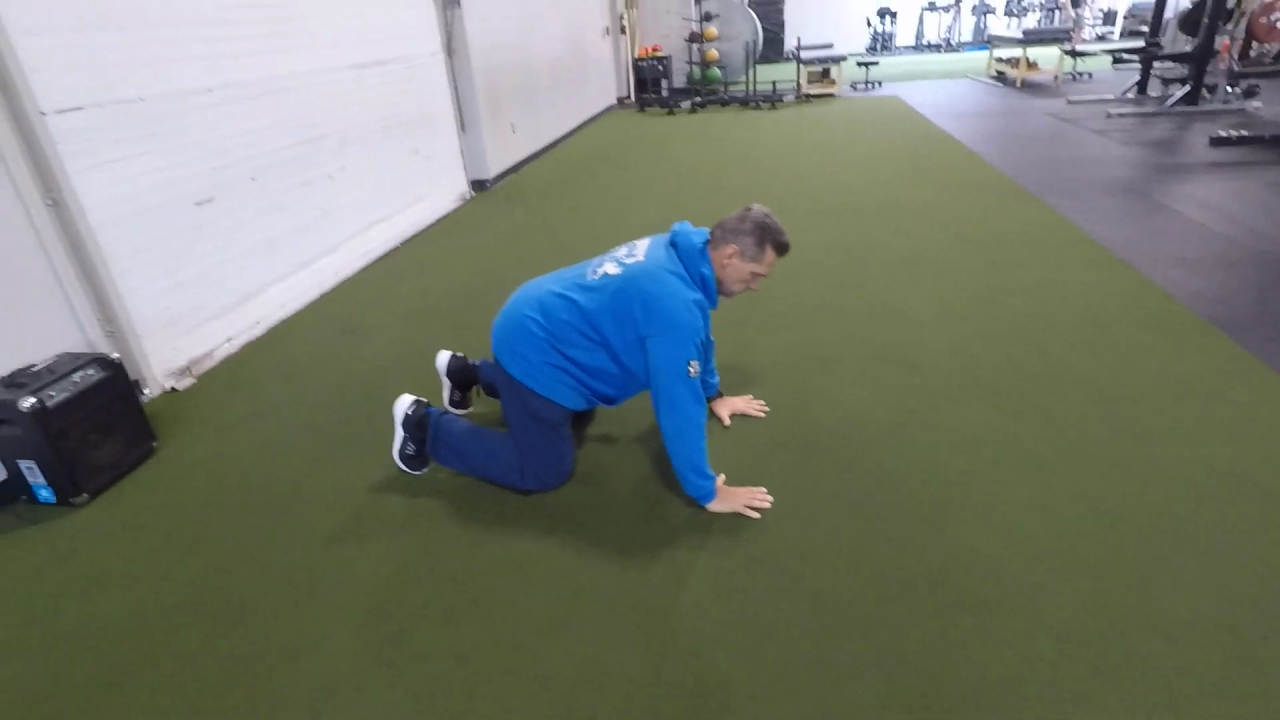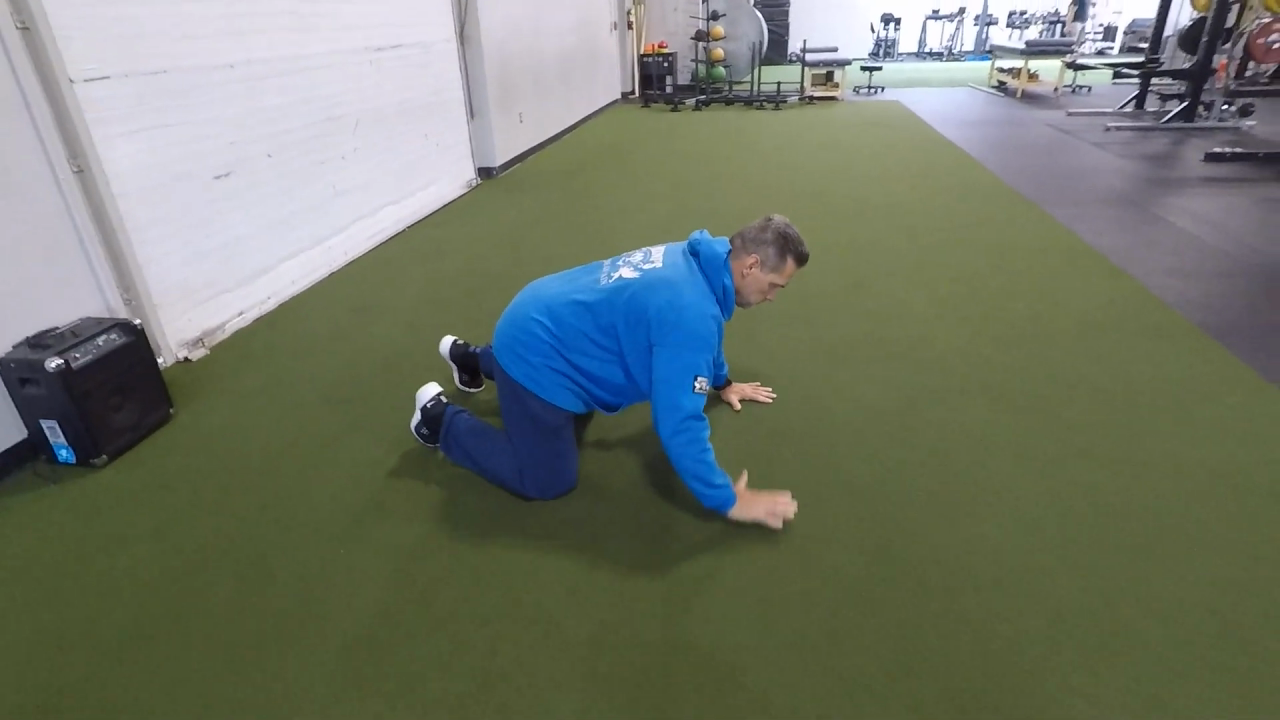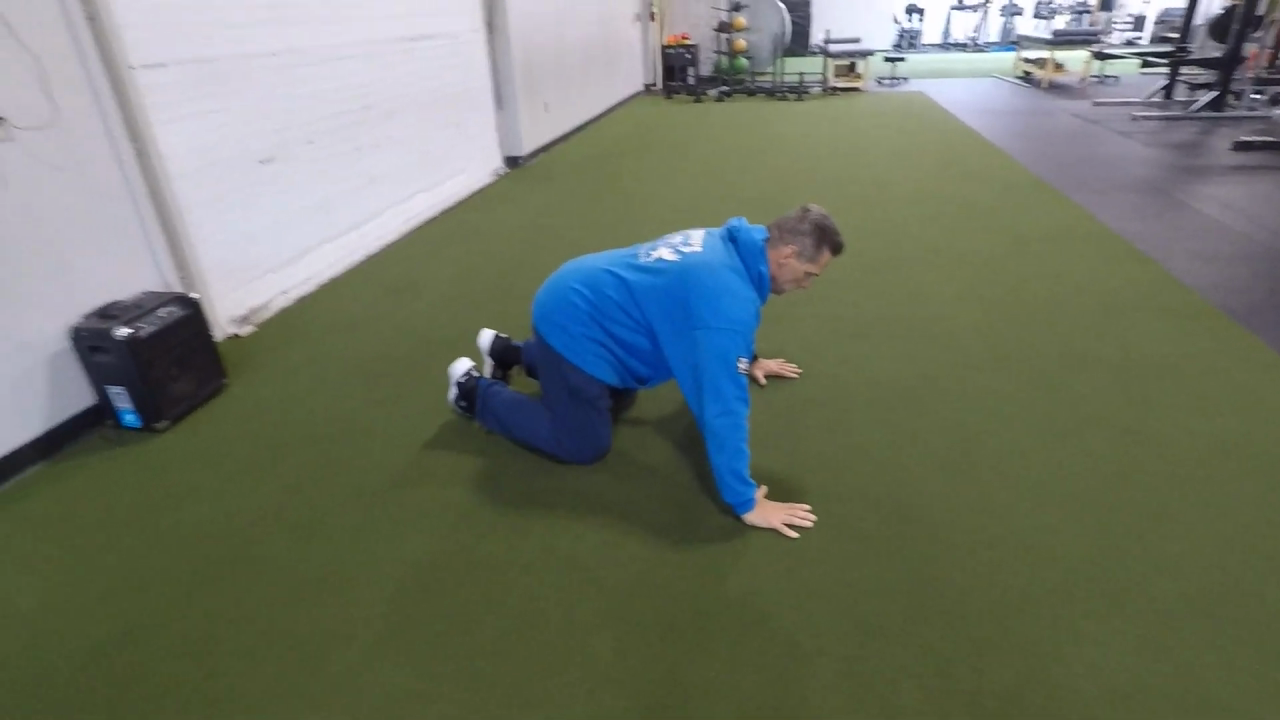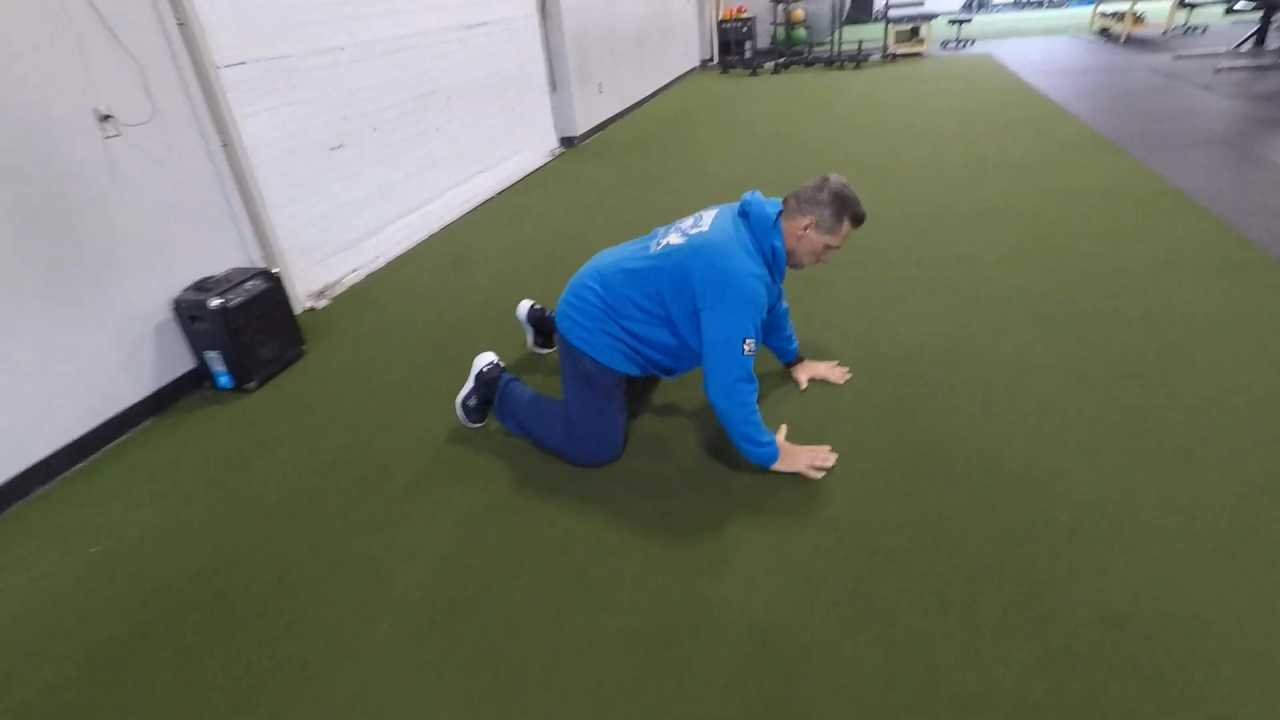
dt=0.7s
person 1, frame 1
left shoulder: (684, 252)
right shoulder: (675, 303)
left elbow: (697, 338)
right elbow: (680, 406)
left wrist: (713, 394)
right wrist: (707, 492)
left hip: (538, 323)
right hip: (533, 349)
left knee: (578, 416)
right knee: (546, 471)
left ankle: (468, 372)
right ankle: (425, 426)
person 1, frame 2
left shoulder: (696, 261)
right shoulder: (691, 312)
right elbow: (679, 423)
left wrist: (722, 382)
right wrist: (728, 500)
left hip: (537, 322)
right hip: (536, 356)
left knee: (575, 417)
right knee: (550, 481)
left ankle: (473, 358)
right ankle: (441, 419)
person 1, frame 3
left shoulder: (731, 246)
right shoulder: (730, 298)
right elbow: (723, 406)
left wrist: (748, 360)
right wrist: (745, 502)
left hip: (579, 297)
right hip: (574, 324)
left knee: (616, 399)
right knee: (583, 445)
left ankle: (509, 352)
right ankle: (476, 390)
person 1, frame 4
left shoulder: (754, 223)
right shoulder: (738, 276)
left elbow: (770, 300)
right elbow: (729, 384)
left wrist: (793, 360)
right wrist: (769, 455)
left hip: (609, 296)
right hip: (596, 327)
left knee: (645, 371)
right knee: (595, 447)
left ankle: (545, 321)
right ankle: (495, 386)
